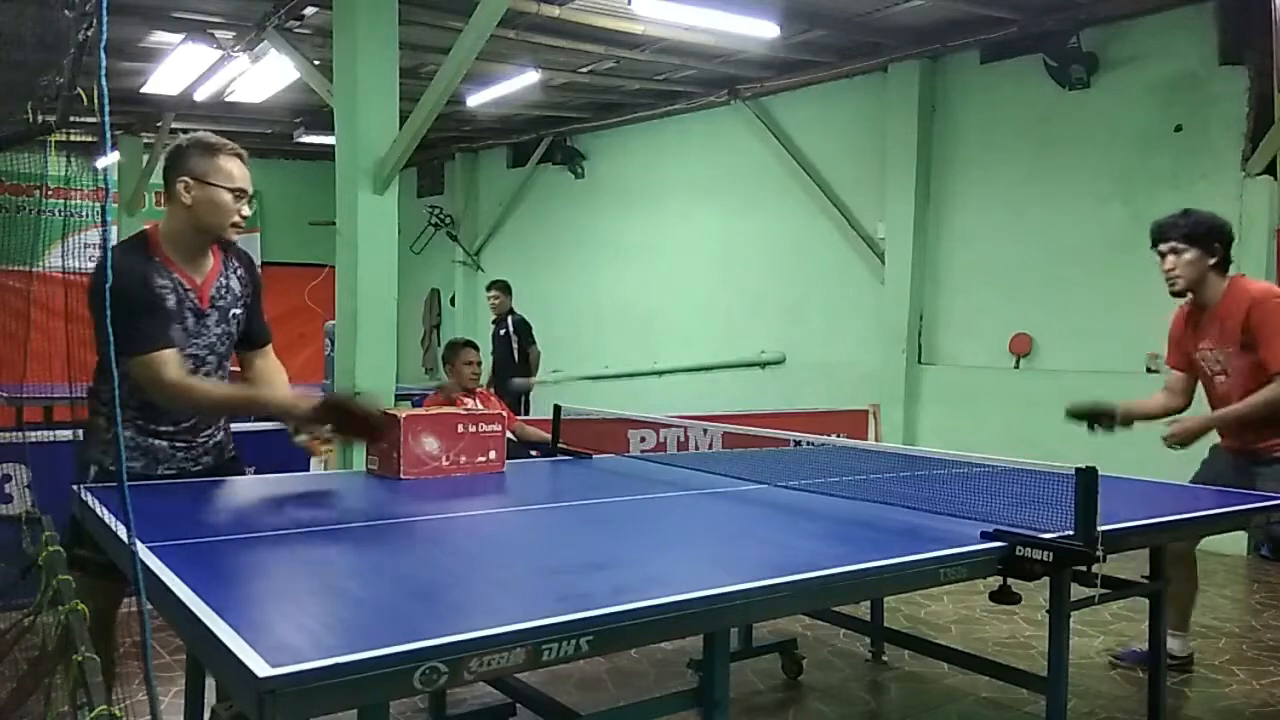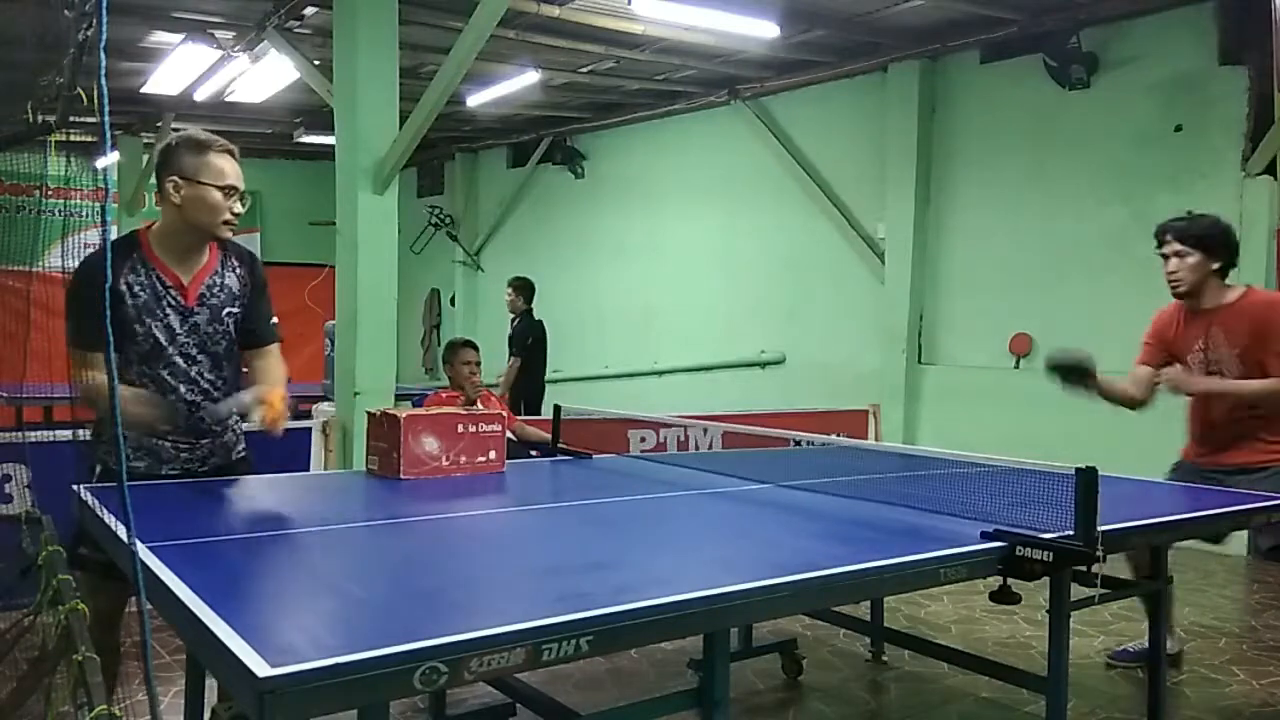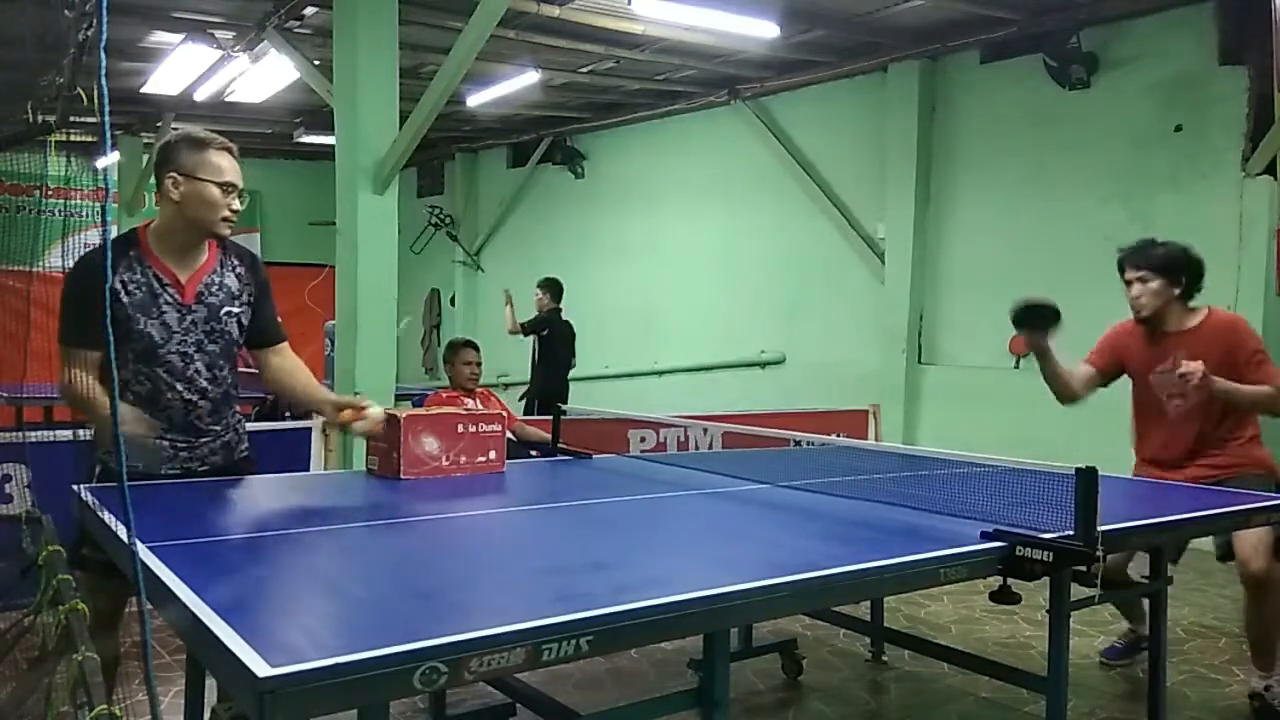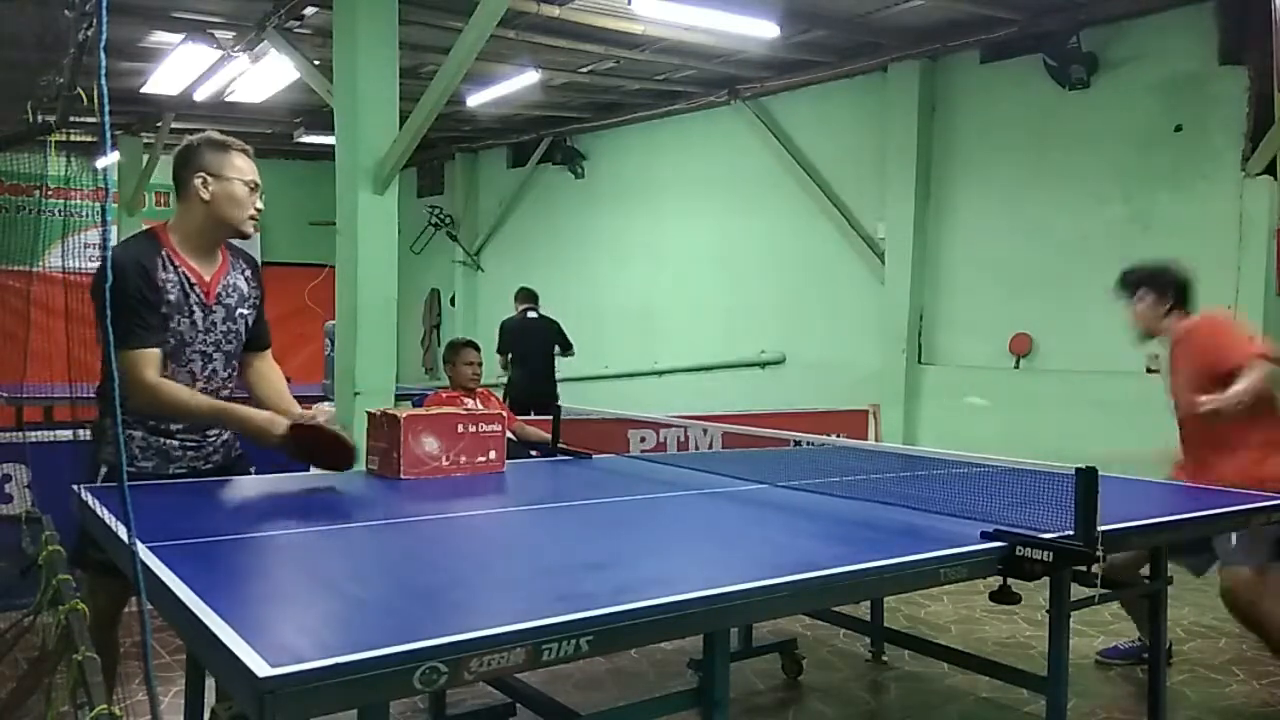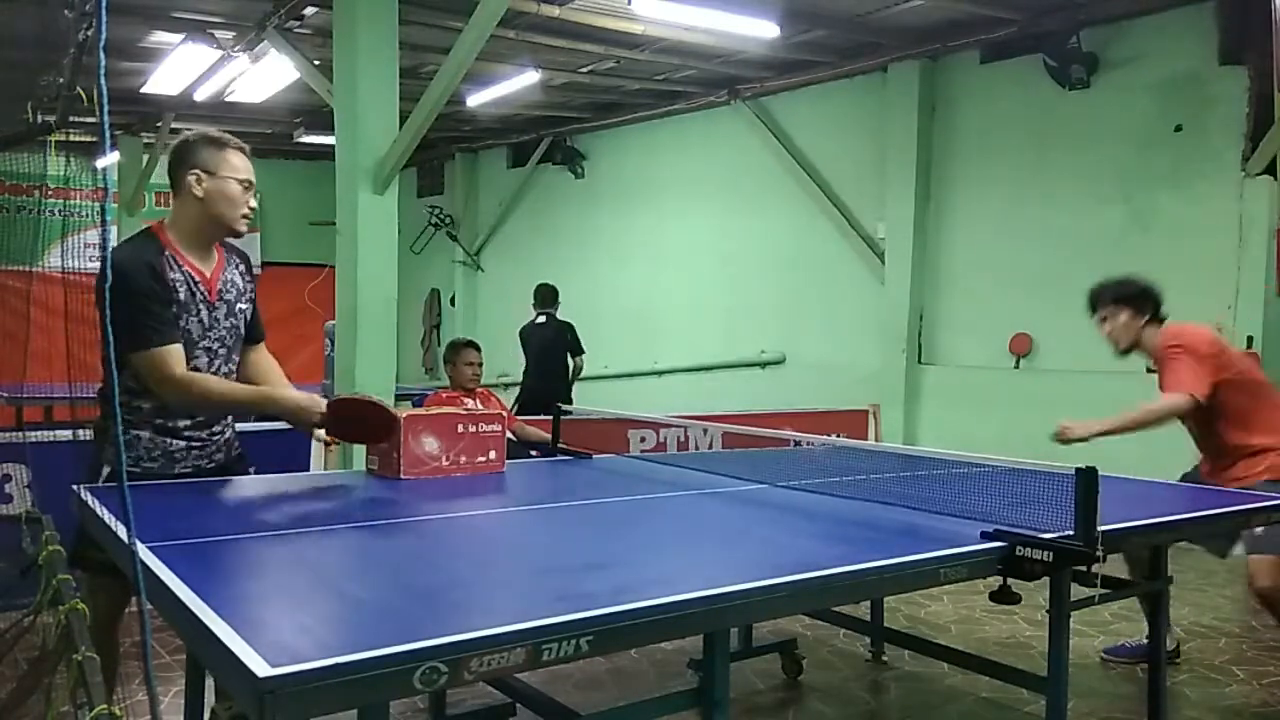
dt=1s
person 1, frame 1
left shoulder: (241, 268)
right shoulder: (125, 271)
left elbow: (260, 359)
right elbow: (168, 385)
left wrist: (298, 415)
right wrist: (280, 402)
left hip: (211, 463)
right hip: (126, 469)
right knee: (97, 607)
person 1, frame 2
left shoulder: (244, 267)
right shoulder: (106, 272)
left elbow: (264, 354)
right elbow: (90, 372)
left wrist: (267, 394)
right wrist: (116, 401)
left hip: (222, 465)
right hip: (133, 469)
right knee: (102, 607)
person 1, frame 3
left shoulder: (243, 268)
right shoulder: (101, 270)
left elbow: (274, 356)
right elbow: (80, 372)
left wrist: (329, 403)
right wrist: (114, 416)
left hip: (222, 464)
right hip: (132, 470)
right knee: (103, 606)
person 1, frame 4
left shoulder: (246, 272)
right shoulder: (130, 267)
left elbow: (257, 361)
right elbow: (141, 384)
left wrist: (294, 417)
right wrist: (245, 419)
left hip: (222, 463)
right hip: (138, 468)
right knee: (103, 605)
person 1, frame 5
left shoulder: (238, 266)
right shoulder: (134, 266)
right elbow: (170, 382)
left wrist: (304, 406)
right wrist: (279, 402)
left hip: (219, 460)
right hip: (139, 466)
right knee: (104, 605)
person 2, frame 1
right shoulder: (1186, 319)
right elbow: (1173, 396)
left wrist: (1206, 422)
right wrist: (1122, 411)
right hip: (1235, 451)
right knee: (1176, 536)
right ankle: (1176, 646)
person 2, frame 2
right shoulder: (1169, 322)
right elbow: (1136, 395)
left wrist: (1203, 386)
right wrist: (1094, 381)
right hip: (1204, 461)
right knee: (1140, 545)
right ankle: (1165, 641)
person 2, frame 3
left shoulder: (1229, 329)
right shoulder: (1125, 338)
right elbow: (1070, 390)
left wrist: (1212, 382)
right wrist: (1043, 353)
left hip: (1235, 470)
right hip: (1159, 475)
right knee: (1106, 562)
right ankle: (1141, 629)
person 2, frame 4
left shoulder: (1209, 331)
right shoulder: (1178, 346)
left wrist: (1227, 398)
right hip: (1196, 486)
left knee: (1239, 588)
right knee: (1114, 561)
right ankle: (1151, 641)
person 2, frame 5
left shoulder: (1188, 342)
right shoulder: (1166, 356)
left elbow: (1179, 403)
left wrist: (1096, 427)
right hip: (1220, 469)
right ankle: (1161, 639)
